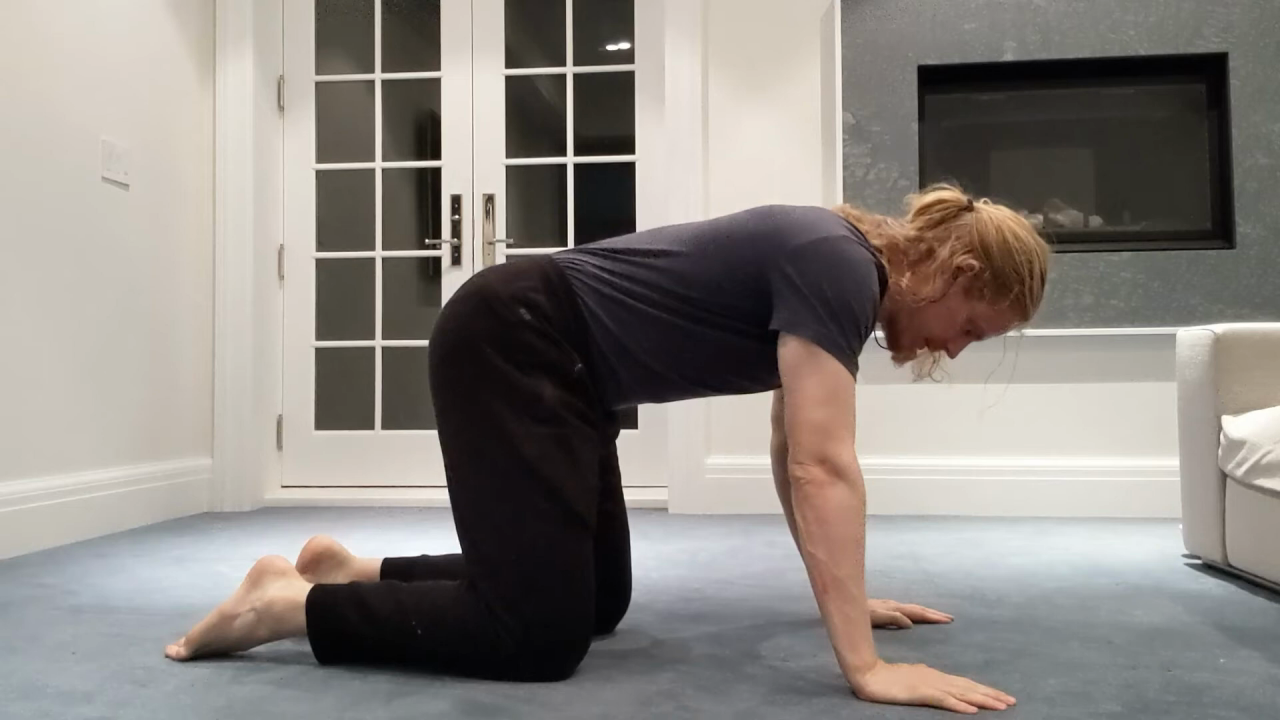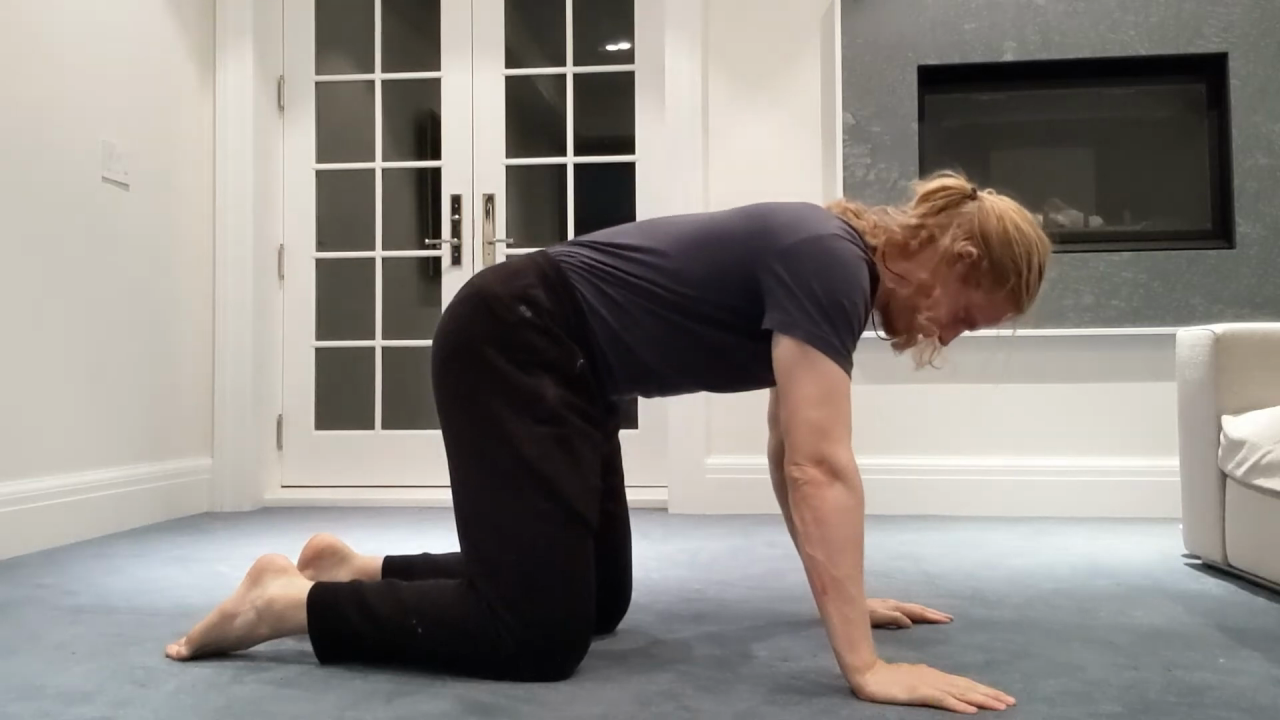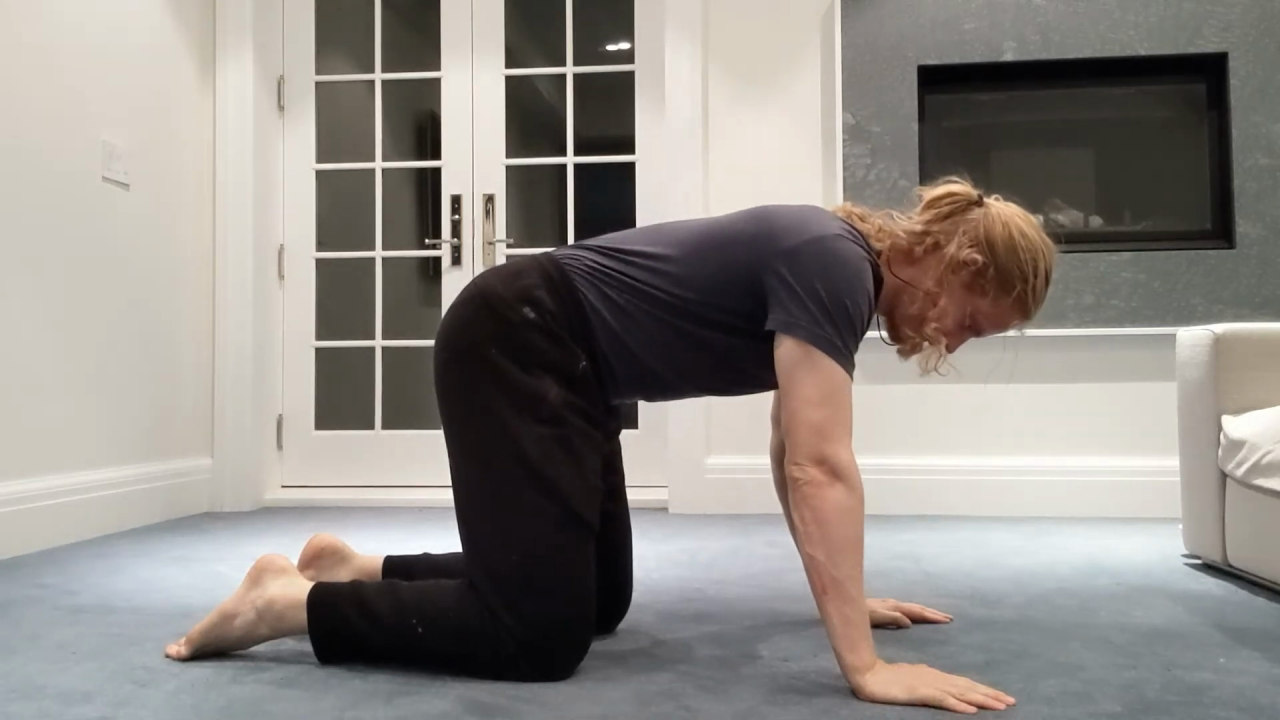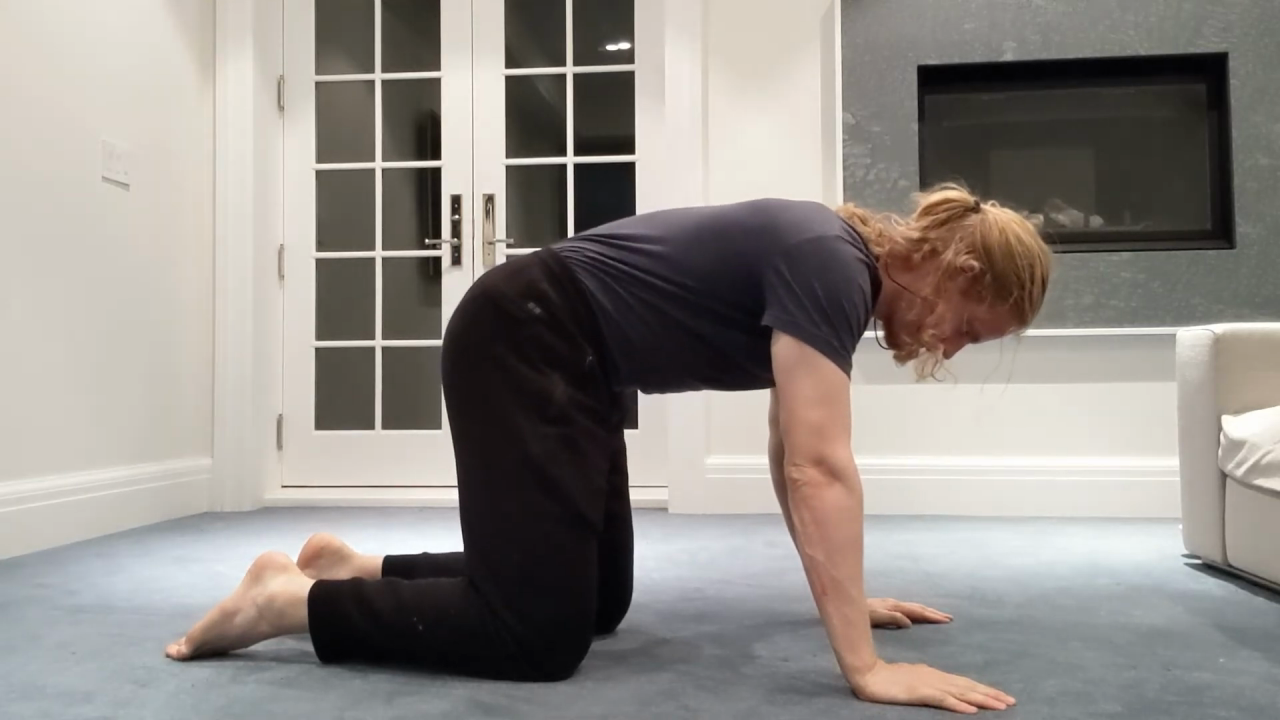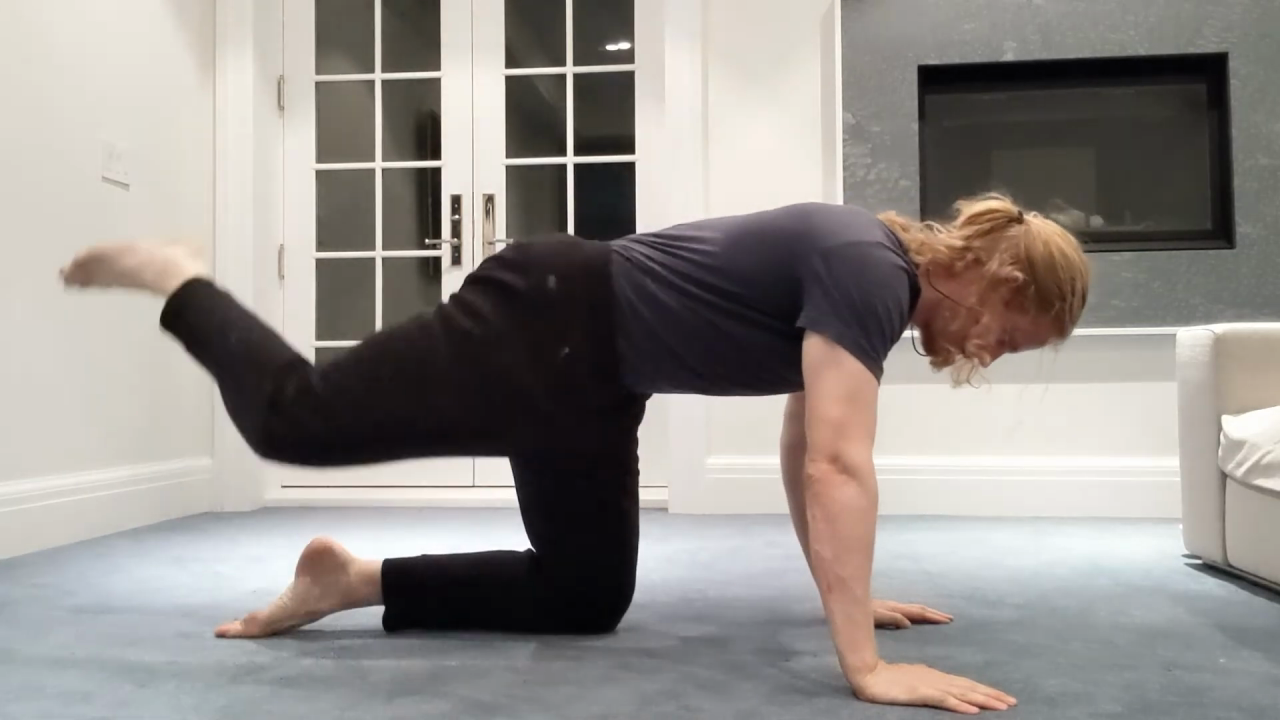
dt=1s
person 1, frame 1
left shoulder: (833, 273)
right shoulder: (837, 266)
left elbow: (794, 456)
right elbow: (826, 470)
left wrist: (850, 601)
left hip: (559, 367)
right hip: (507, 346)
left knee: (598, 598)
right knee: (542, 632)
left ankle: (350, 567)
right ankle: (286, 598)
person 1, frame 2
left shoulder: (832, 269)
right shoulder: (828, 264)
left elbow: (790, 455)
right elbow: (821, 470)
left wrist: (846, 597)
left hip: (558, 362)
right hip: (509, 346)
left knee: (599, 599)
right knee: (543, 632)
left ankle: (352, 568)
right ankle: (284, 601)
person 1, frame 3
left shoulder: (839, 274)
right shoulder: (832, 266)
left elbow: (793, 456)
right elbow: (822, 471)
left wrist: (845, 597)
left hip: (559, 365)
right hip: (512, 347)
left knee: (599, 600)
right knee: (542, 631)
left ankle: (353, 567)
right ankle: (289, 601)
person 1, frame 4
left shoulder: (838, 275)
right shoulder: (828, 264)
left elbow: (792, 456)
right elbow: (820, 470)
left wrist: (845, 596)
left hip: (570, 361)
right hip: (521, 343)
left knee: (597, 601)
right knee: (541, 631)
left ankle: (354, 567)
right ankle: (292, 597)
person 1, frame 5
left shoulder: (865, 279)
right shoulder: (869, 272)
left elbow: (803, 452)
right elbow: (840, 468)
left wrist: (847, 595)
left hip: (583, 383)
right hip: (543, 331)
left knee: (587, 596)
right knee: (294, 417)
left ankle: (353, 576)
right ankle: (177, 278)
